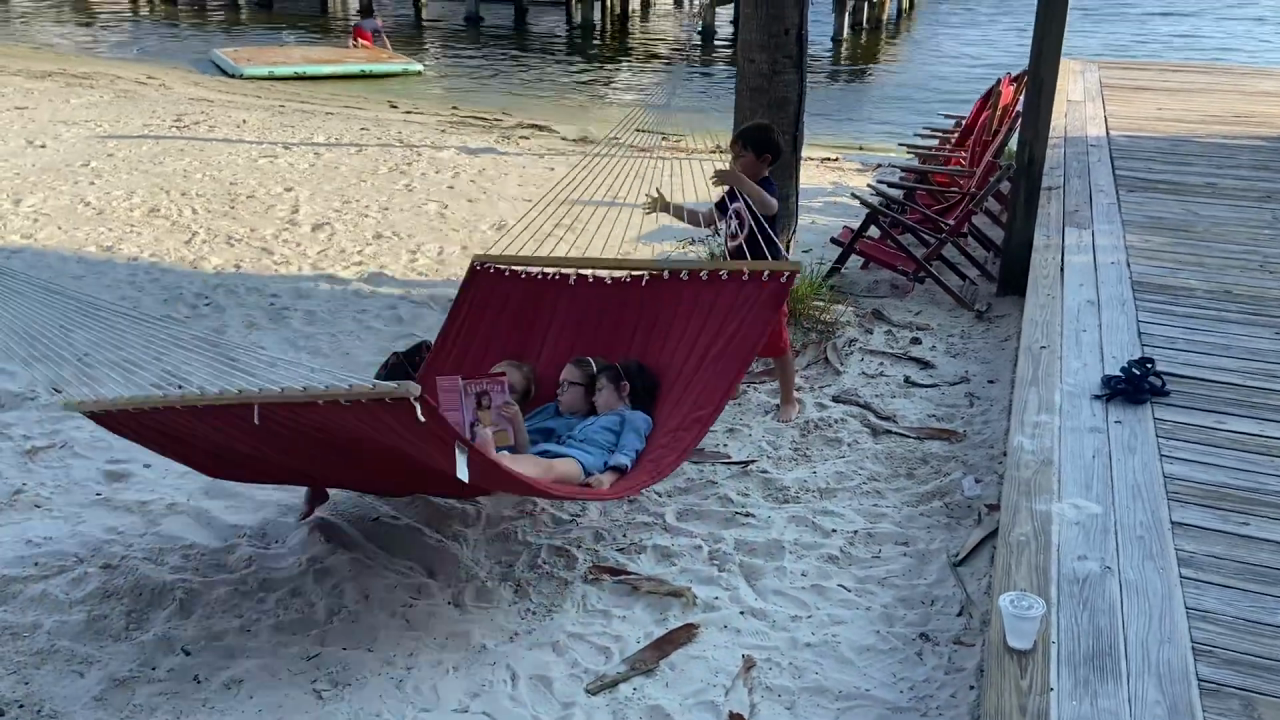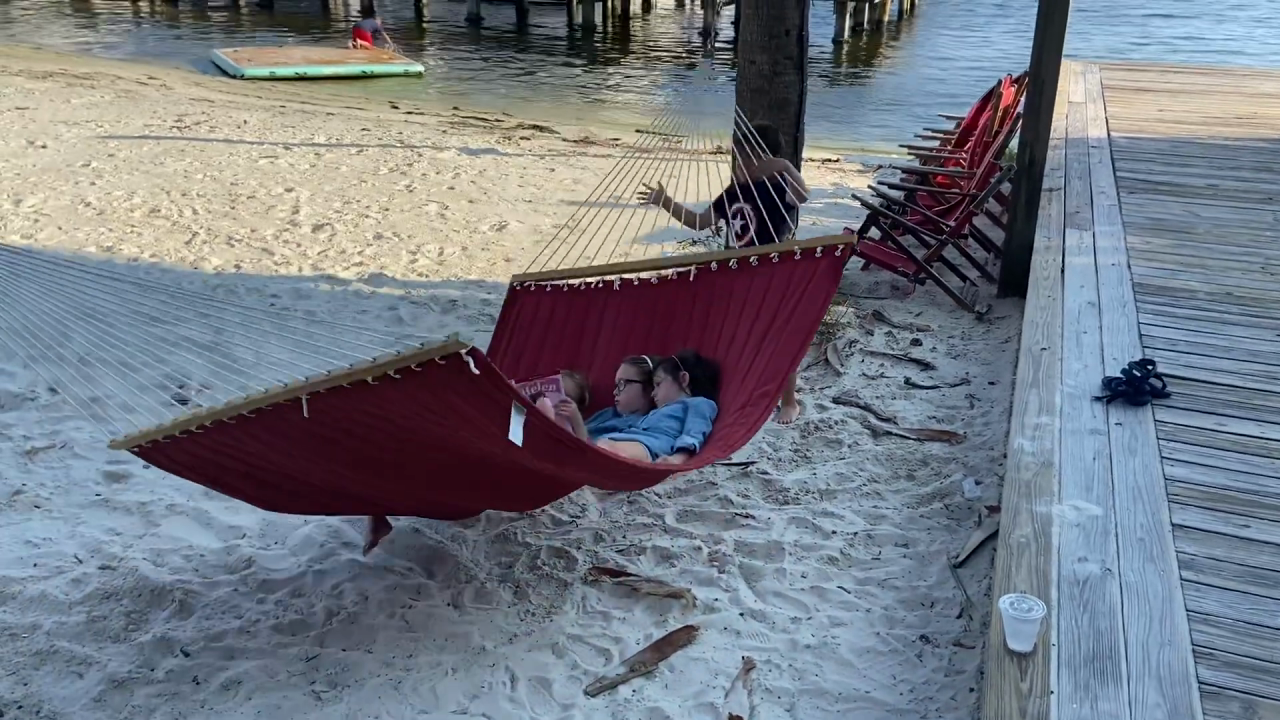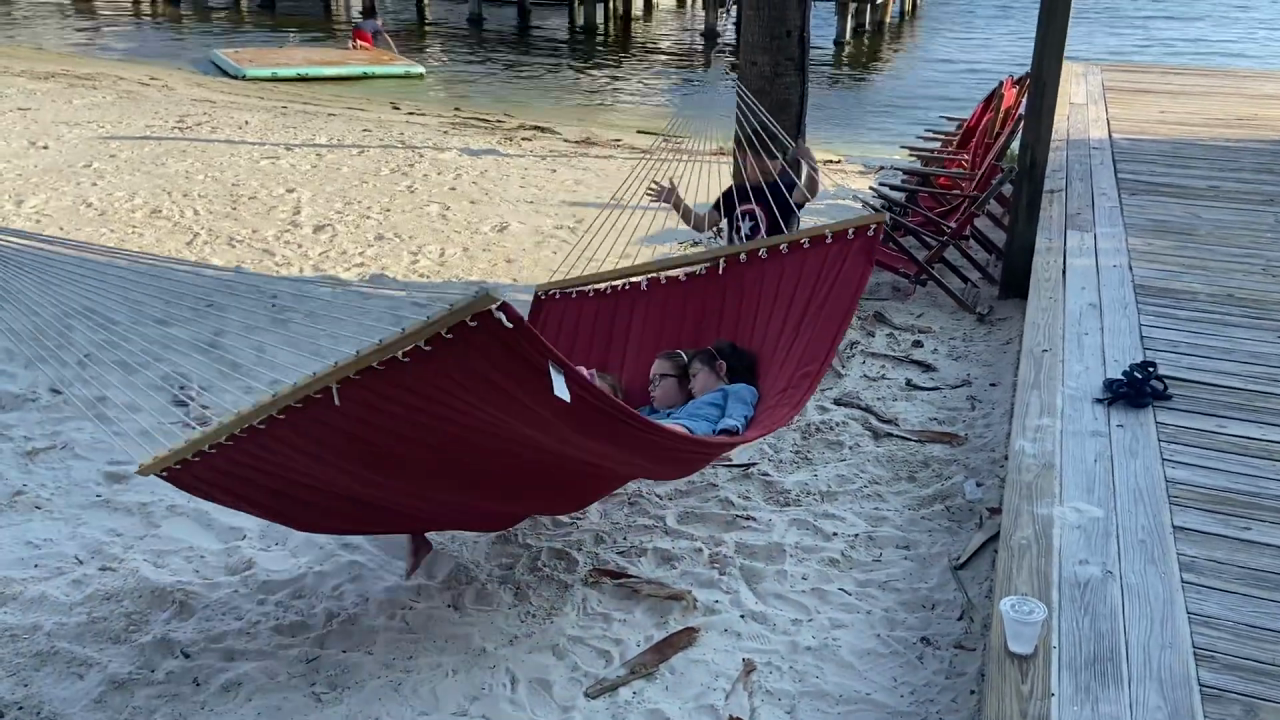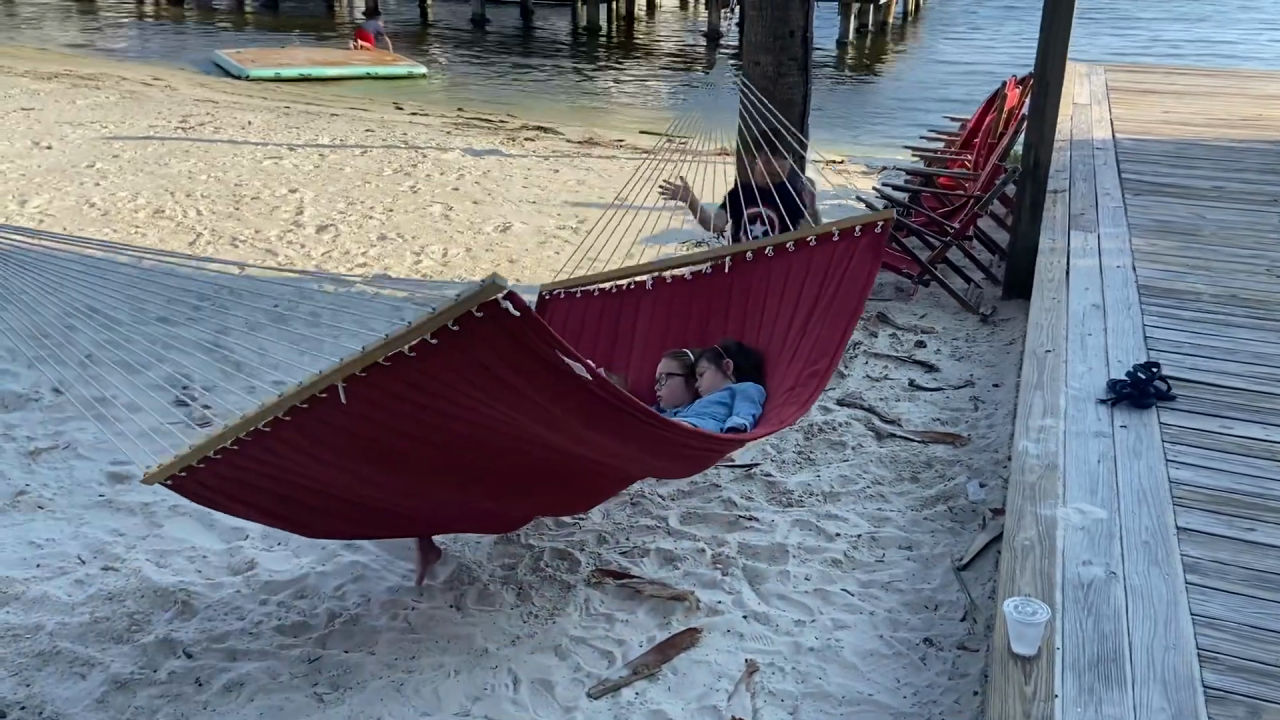
dt=0.2s
person 1, frame 1
left shoulder: (767, 189)
right shoulder: (736, 191)
left elbow: (770, 207)
right elbow: (707, 219)
left wrist: (738, 180)
right wrist: (669, 207)
left knee: (776, 342)
left ankle: (789, 399)
right ankle: (732, 385)
person 1, frame 2
left shoulder: (776, 191)
right shoulder: (734, 191)
left elbow: (802, 195)
right elbow: (700, 221)
left wrist: (786, 168)
right wrist: (667, 203)
left ankle: (789, 401)
person 1, frame 3
left shoulder: (783, 191)
right shoulder: (733, 193)
left elbow: (808, 194)
right elbow: (703, 224)
left wrist: (809, 163)
right wrist: (676, 203)
person 1, frame 4
left shoulder: (792, 195)
right shoulder: (740, 192)
left elbow: (810, 226)
right elbow: (714, 223)
left wrist: (811, 202)
right wrist: (691, 200)
